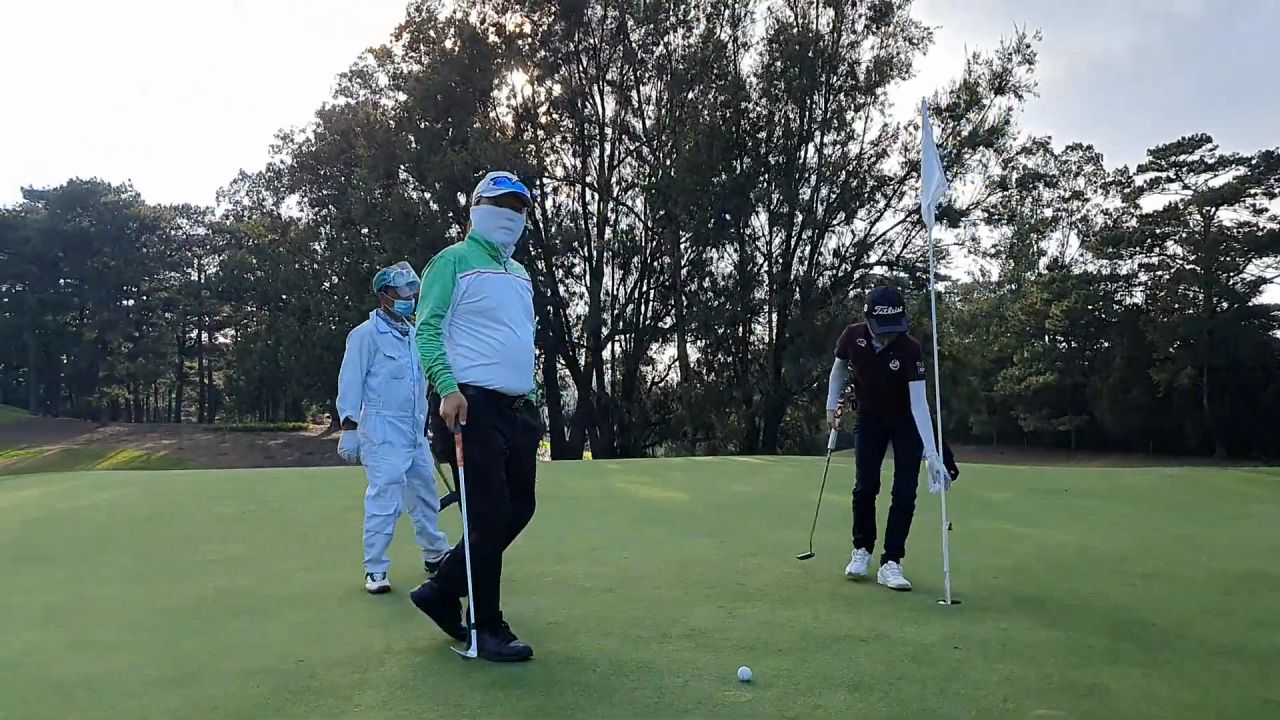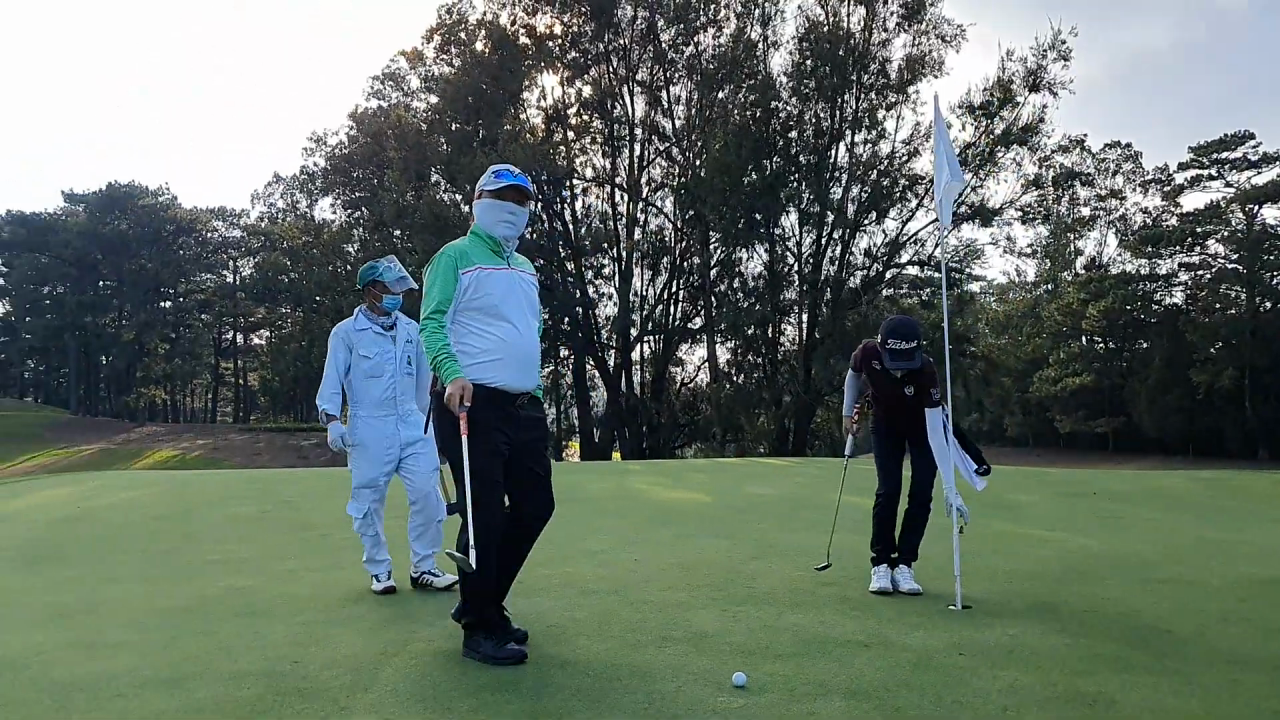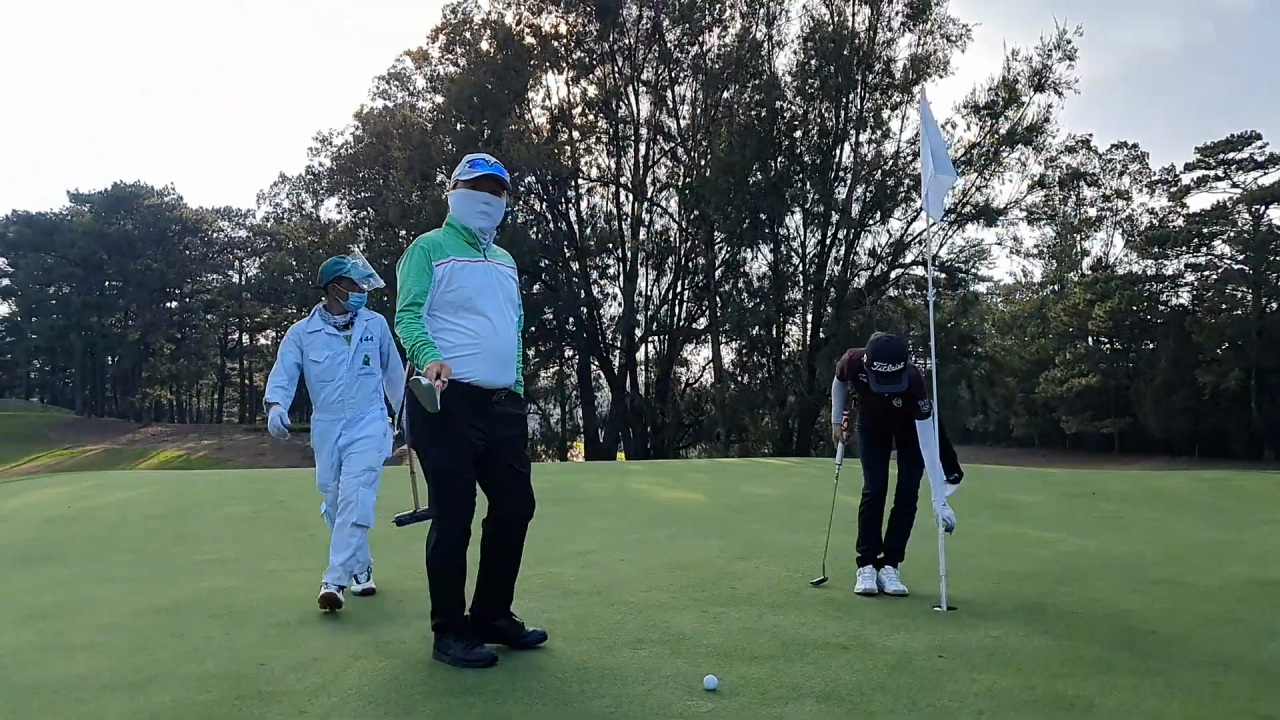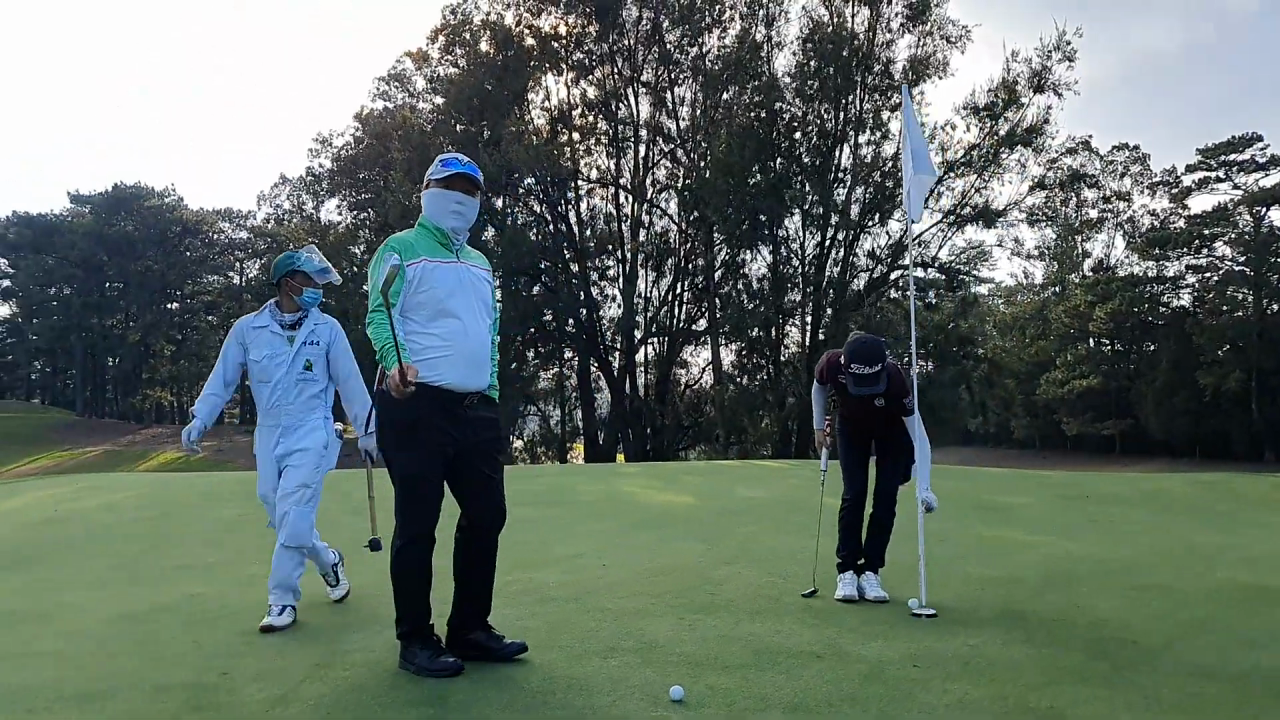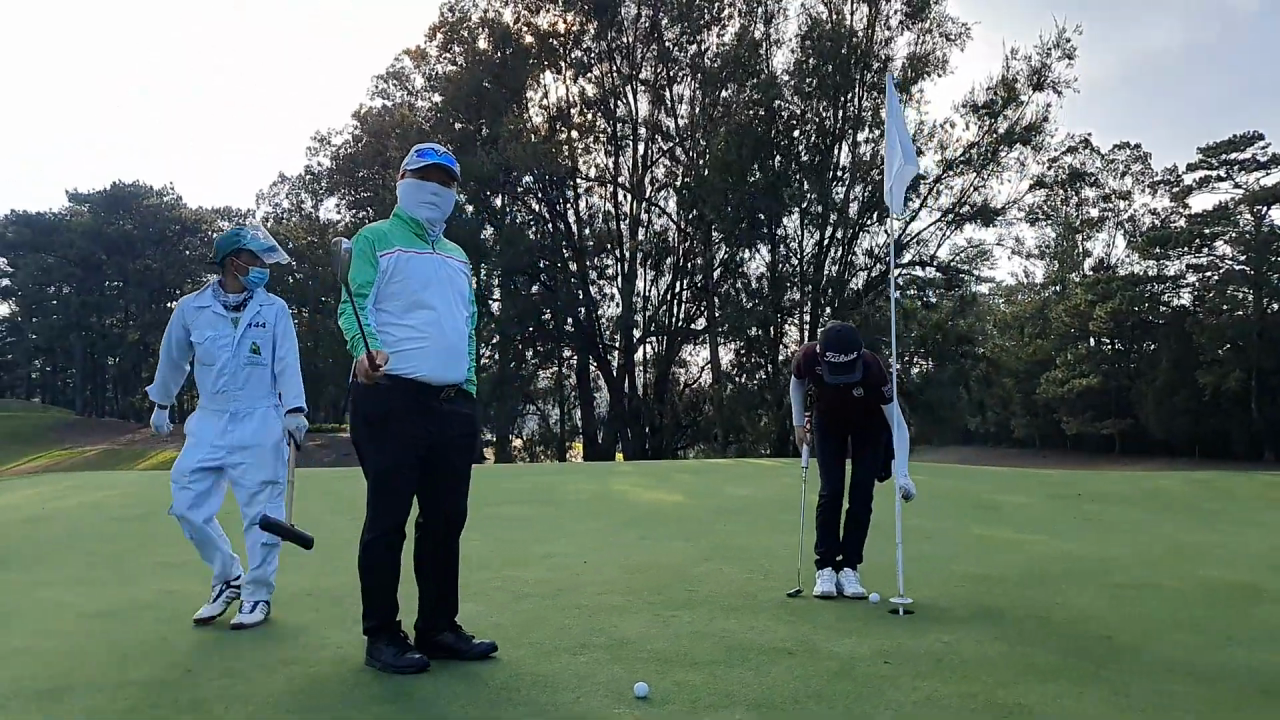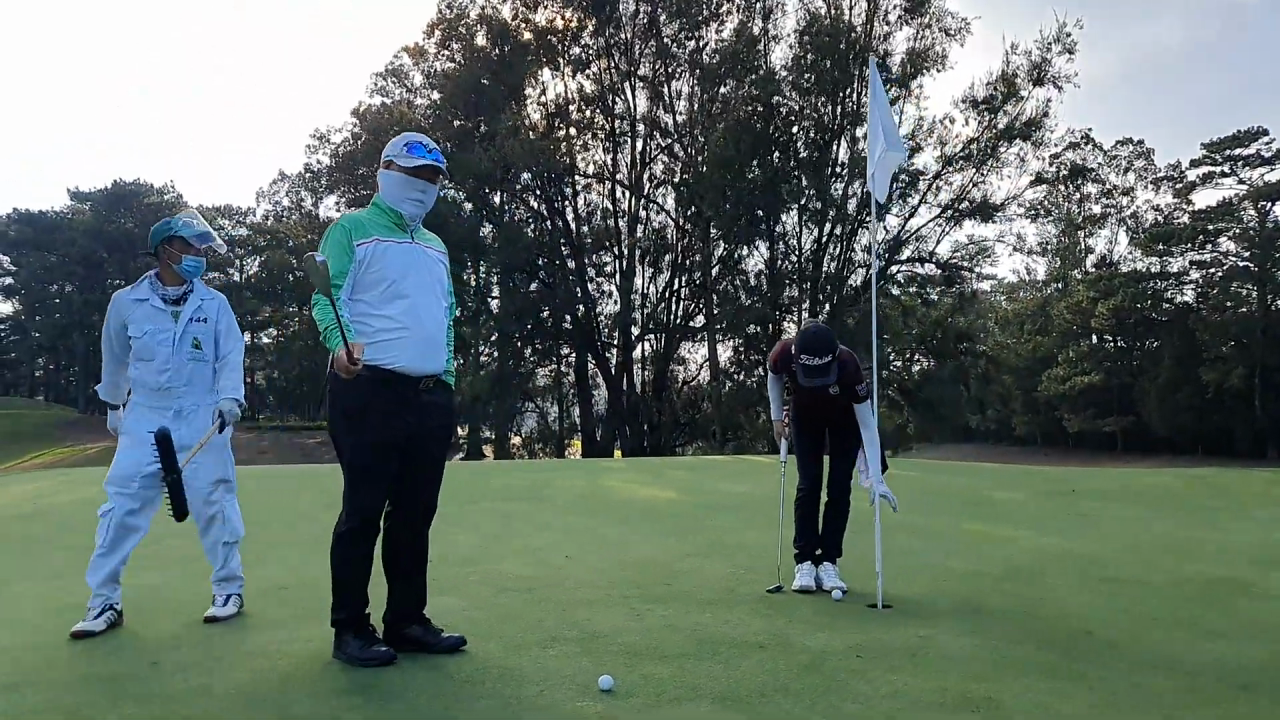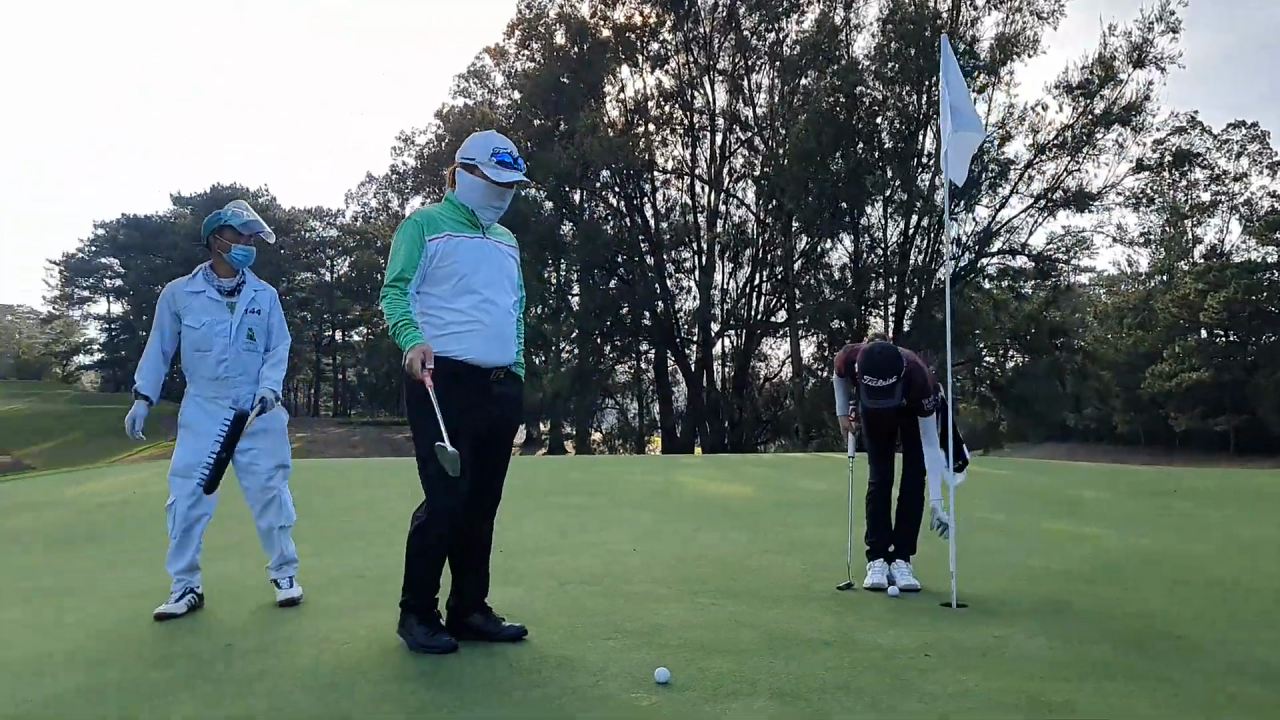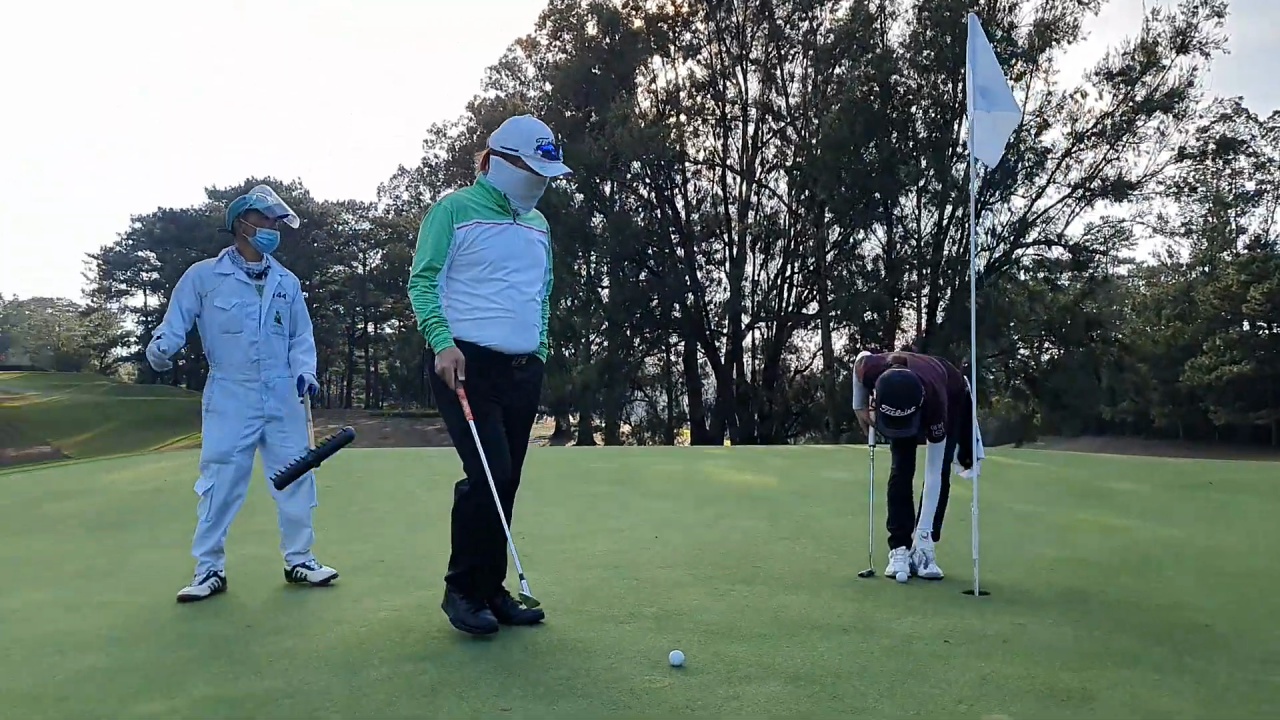
dt=0.2s
person 1, frame 1
left shoulder: (519, 274)
right shoulder: (454, 261)
right elbow: (429, 328)
left wrist: (529, 400)
right wrist: (447, 386)
left hip: (517, 408)
right hip: (472, 406)
left knee: (518, 508)
right knee: (488, 514)
left ankle: (443, 593)
right ankle: (484, 625)
person 1, frame 2
left shoulder: (526, 268)
right shoulder: (456, 256)
right elbow: (432, 323)
left wrist: (536, 394)
right wrist: (452, 373)
left hip: (524, 406)
right hip: (473, 405)
left knee: (536, 506)
right knee: (485, 516)
left ankle: (481, 604)
right ankle: (480, 628)
person 1, frame 3
left shoulder: (505, 262)
right shoulder: (429, 249)
right elbow: (408, 316)
left wrist: (517, 391)
right wrist: (428, 359)
left hip: (503, 404)
right hip: (448, 402)
left knee: (516, 507)
right knee: (452, 518)
left ankle: (492, 615)
right ankle: (450, 630)
person 1, frame 4
left shoulder: (480, 263)
right shoulder: (401, 250)
right elbow: (379, 315)
left wrist: (491, 395)
right wrist: (394, 359)
left hip: (476, 409)
right hip: (417, 406)
left knee: (486, 517)
right knee: (417, 525)
left ankle: (469, 629)
right ankle: (415, 639)
person 1, frame 5
left shoulder: (458, 256)
right shoulder: (375, 240)
right elbow: (353, 307)
left wrist: (470, 390)
right wrist: (365, 349)
left hip: (453, 403)
right hip: (392, 398)
left knee: (446, 518)
right knee: (388, 519)
left ankle: (438, 627)
right ankle: (382, 636)
person 1, frame 6
left shoulder: (435, 246)
right shoulder: (352, 229)
right elbow: (327, 297)
left wrist: (447, 380)
right wrist: (340, 339)
left hip: (431, 394)
right hip: (370, 389)
left knee: (415, 511)
right knee: (363, 510)
left ankle: (406, 621)
right ankle: (350, 629)
person 1, frame 7
left shoulder: (507, 240)
right shoulder: (425, 224)
right elbow: (395, 292)
left wrist: (517, 372)
right wrist: (412, 340)
left hip: (500, 385)
right hip: (443, 379)
left knee: (482, 502)
right knee: (448, 497)
left ankle: (467, 610)
right ankle: (417, 611)
person 1, frame 8
left shoulder: (538, 224)
right shoulder: (452, 209)
right elbow: (422, 281)
left wrist: (539, 355)
right wrist: (442, 342)
left hip: (522, 369)
right hip: (466, 364)
left knee: (503, 483)
right knee: (485, 474)
left ankle: (489, 592)
right ankle: (463, 590)
person 2, frame 1
left shoulder: (415, 335)
right shoulder: (366, 334)
right elbow: (350, 384)
left wrist: (424, 421)
right wrist: (349, 428)
left hip: (414, 427)
right hip: (382, 429)
left knee: (425, 489)
right knee: (386, 497)
left ankle: (435, 553)
right ankle: (376, 570)
person 2, frame 2
left shoulder: (410, 329)
right shoulder: (346, 332)
right elbow: (332, 378)
left wrist: (422, 416)
right wrist: (332, 418)
left hip: (410, 425)
right hip: (367, 428)
left knee: (427, 493)
right knee: (369, 501)
left ankle: (424, 567)
right ankle: (379, 570)
person 2, frame 3
left shoulder: (376, 324)
right shoulder: (302, 333)
left elbow: (394, 370)
right elbow: (282, 375)
right wrist: (276, 407)
left hip: (369, 423)
right hip: (326, 428)
left knee: (355, 499)
right knee: (336, 505)
left ankle: (335, 581)
right ankle: (360, 570)
person 2, frame 4
left shoulder: (328, 329)
right shoulder: (247, 328)
left elbow: (348, 379)
right elbow: (223, 377)
left wrist: (364, 429)
right wrist: (200, 420)
left hip: (310, 433)
right hip: (268, 434)
left knee: (294, 514)
right knee: (282, 517)
left ankle: (283, 601)
right ankle: (328, 561)
person 2, frame 5
left shoulder: (275, 310)
right shoulder: (189, 309)
left elbow: (288, 364)
right elbow: (172, 358)
left wrist: (295, 410)
right wrist: (161, 404)
left hip: (260, 422)
right hip: (207, 422)
left knee: (261, 510)
right knee: (187, 504)
left ankle: (258, 596)
right ankle: (227, 576)
person 2, frame 6
left shoulder: (214, 304)
right shoulder: (125, 302)
left elbow: (231, 356)
right elbow: (115, 357)
left wrist: (231, 399)
right wrist: (114, 405)
left hip: (200, 420)
right hip: (144, 420)
left knee: (213, 504)
right knee: (120, 507)
left ankle: (228, 589)
right ankle: (105, 604)
person 2, frame 7
left shoulder: (265, 295)
right shoulder: (178, 293)
left elbow: (278, 348)
right elbow: (159, 347)
left wrist: (270, 388)
right wrist: (142, 397)
left hip: (257, 410)
right hip: (202, 410)
left knee: (268, 490)
right knee: (186, 497)
left ankle: (283, 573)
right ankle: (186, 587)
person 2, frame 8
left shoulder: (287, 282)
right shoulder: (203, 276)
left elbow: (300, 336)
right elbow: (176, 321)
left wrist: (305, 371)
right wrist: (160, 346)
left hip: (283, 394)
right hip: (229, 395)
left knee: (294, 476)
right knee: (221, 481)
left ankle: (299, 560)
right ankle: (209, 570)
person 3, frame 1
left shoulder: (909, 348)
right shoulder: (851, 336)
left elbow: (919, 402)
right elbow: (839, 368)
left wrist: (932, 454)
right wrist: (832, 405)
left hip: (906, 423)
right hip: (868, 421)
left knee: (905, 491)
right knee: (865, 486)
left ankle: (891, 561)
right ankle: (862, 548)
person 3, frame 2
left shoulder: (925, 370)
right shoulder: (867, 352)
left elbow: (935, 433)
right elbow: (853, 375)
left wrist: (950, 489)
right wrist: (848, 412)
left hip: (922, 427)
right hip: (885, 425)
left knee: (921, 493)
right knee: (888, 489)
left ankle: (903, 565)
right ankle: (881, 564)
person 3, frame 3
left shoulder: (913, 380)
right shoulder: (853, 361)
left elbow: (928, 444)
right elbow: (839, 383)
left wrist: (940, 500)
right wrist: (836, 420)
left hip: (910, 429)
right hip: (871, 425)
left knee: (907, 493)
right knee: (874, 489)
left ankle: (890, 566)
right ankle: (867, 565)
person 3, frame 4
left shoulder: (894, 378)
right shoulder: (831, 363)
right elbow: (819, 388)
right wrist: (819, 426)
left hip: (892, 431)
right hip: (851, 428)
left knee: (886, 498)
right knee: (854, 494)
left ankle: (870, 572)
right ankle: (847, 571)
person 3, frame 5
left shoulder: (872, 368)
right shoulder: (807, 356)
left elbow: (898, 425)
right elbow: (797, 384)
left wrist: (902, 472)
right wrist: (798, 422)
left hip: (869, 425)
right hip: (828, 422)
left knee: (861, 493)
right knee: (831, 490)
left ankle: (849, 568)
right ankle: (825, 568)
person 3, frame 6
left shoulder: (848, 365)
right shoulder: (784, 352)
left elbow: (868, 427)
left wrist: (875, 477)
right wrist: (777, 415)
left hip: (845, 418)
right hip: (805, 415)
left knee: (839, 486)
right knee: (809, 484)
left ankle: (828, 562)
right ankle: (804, 562)
person 3, frame 7
left shoulder: (917, 377)
right shoulder: (850, 359)
left elbow: (930, 445)
left wrist: (936, 501)
right wrist: (842, 411)
left hip: (920, 408)
right hip: (871, 408)
left knee: (913, 481)
right knee: (880, 478)
left ankle: (901, 559)
right ankle: (877, 560)
person 3, frame 8
left shoulder: (934, 398)
right shoulder: (872, 371)
left elbow: (934, 474)
right wrist: (859, 406)
left hip: (952, 398)
right hip: (896, 396)
left knee: (941, 470)
right knee: (901, 469)
left ankle: (923, 547)
right ankle: (899, 547)
